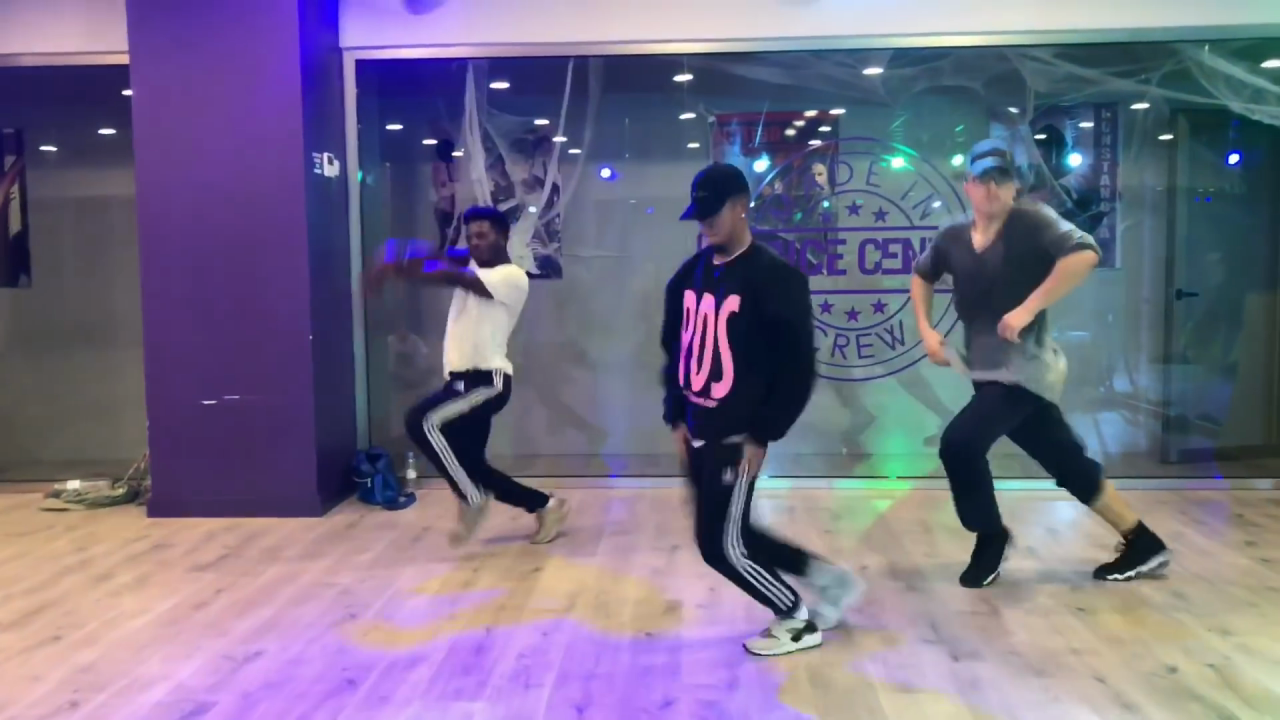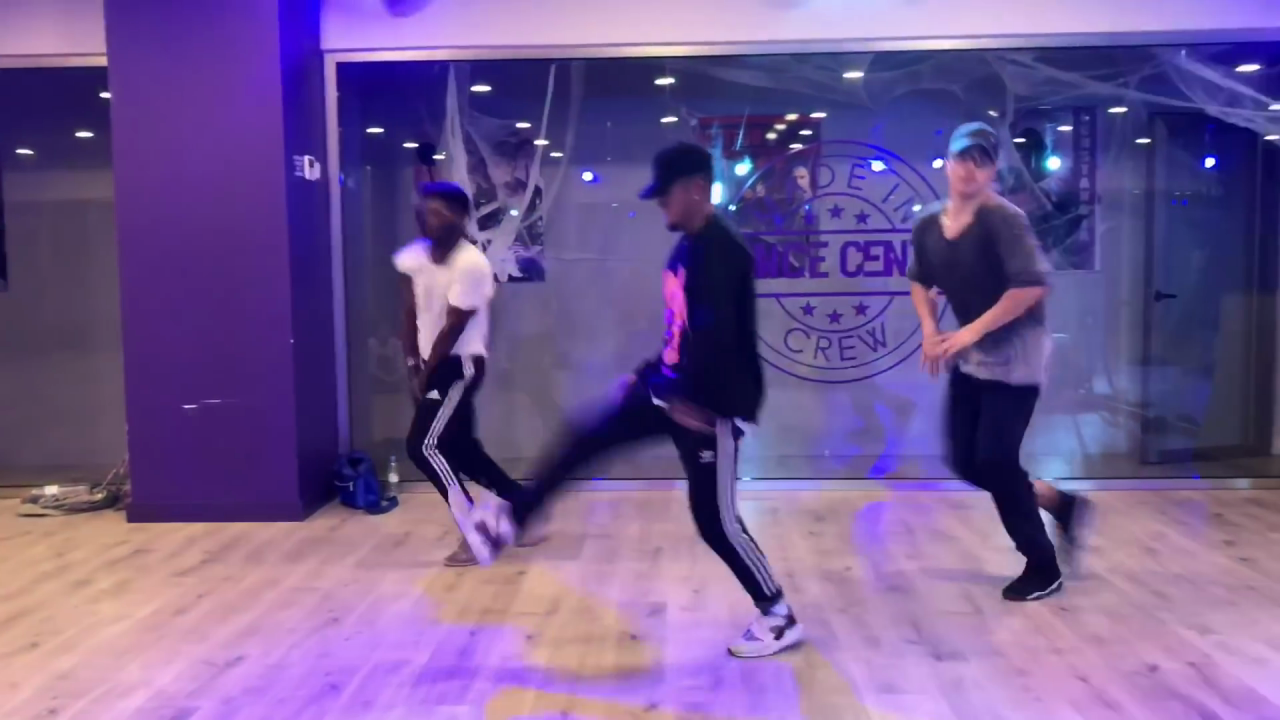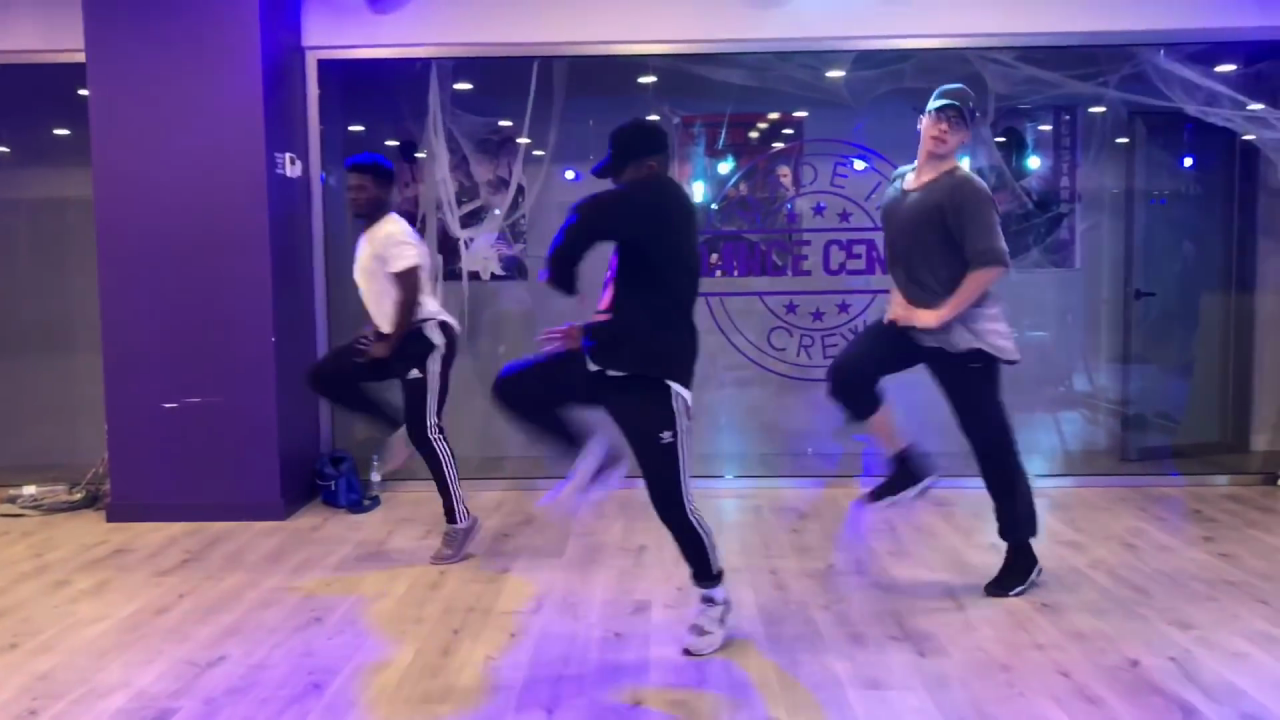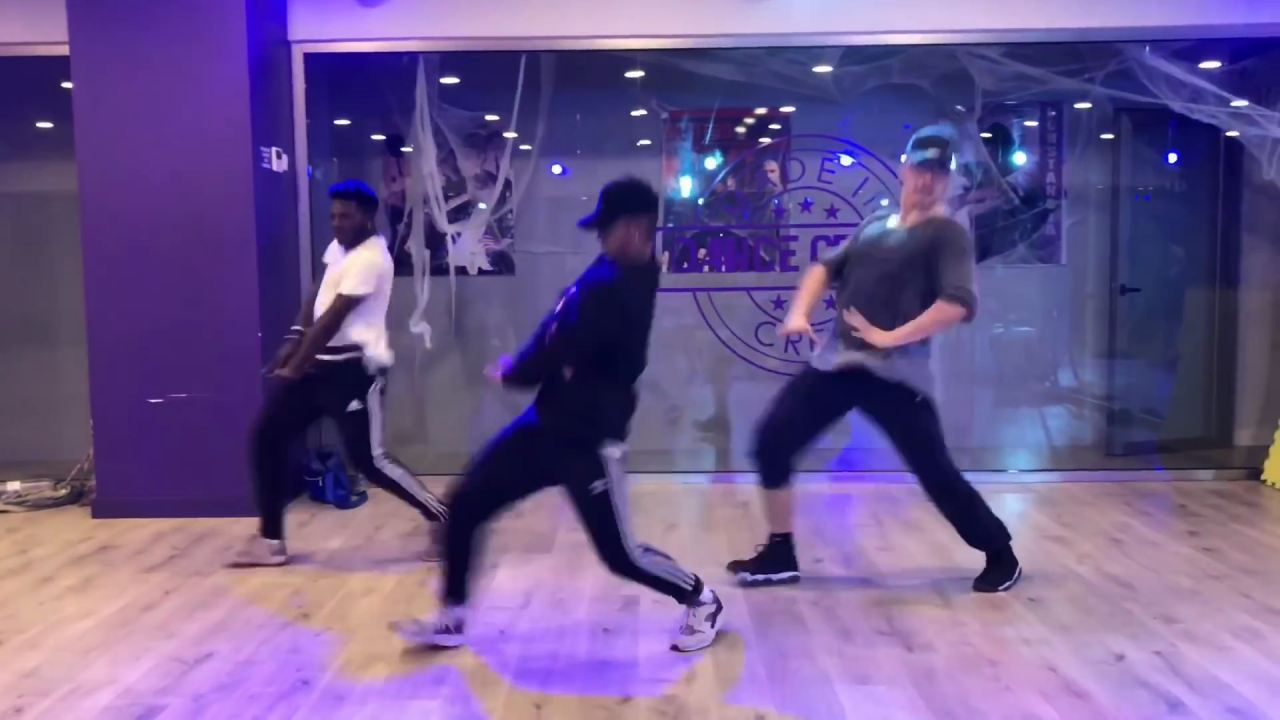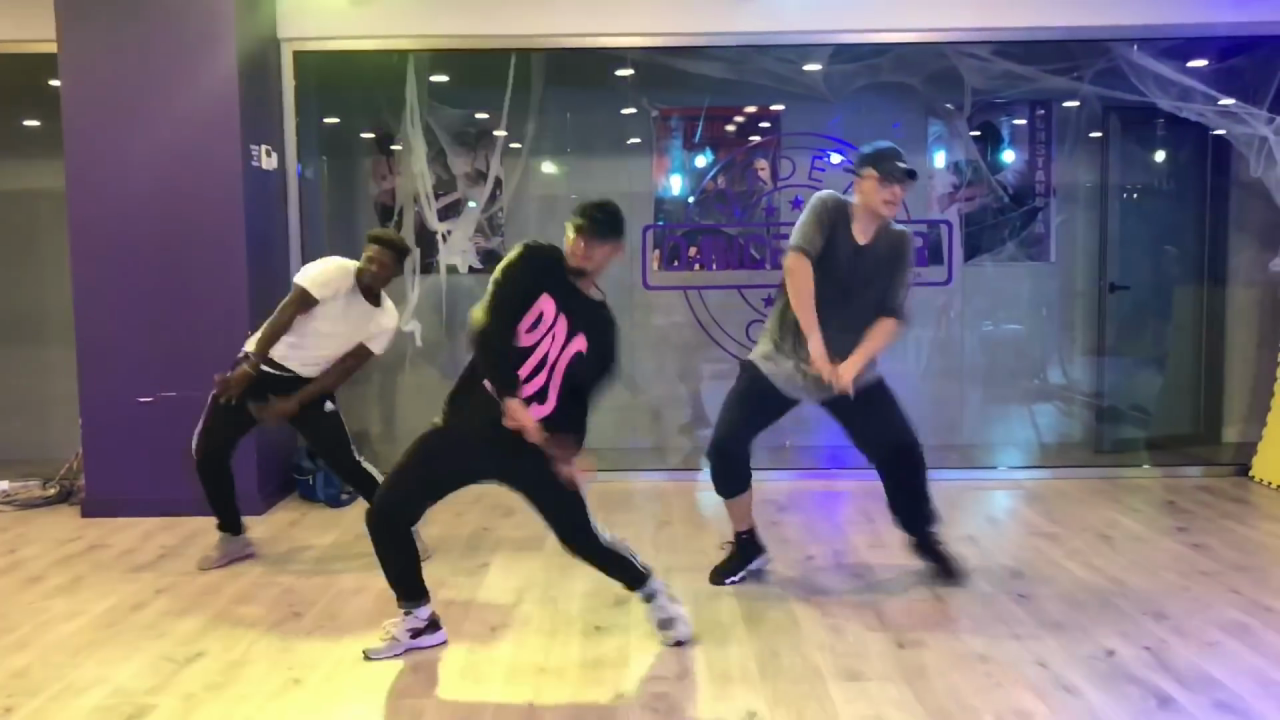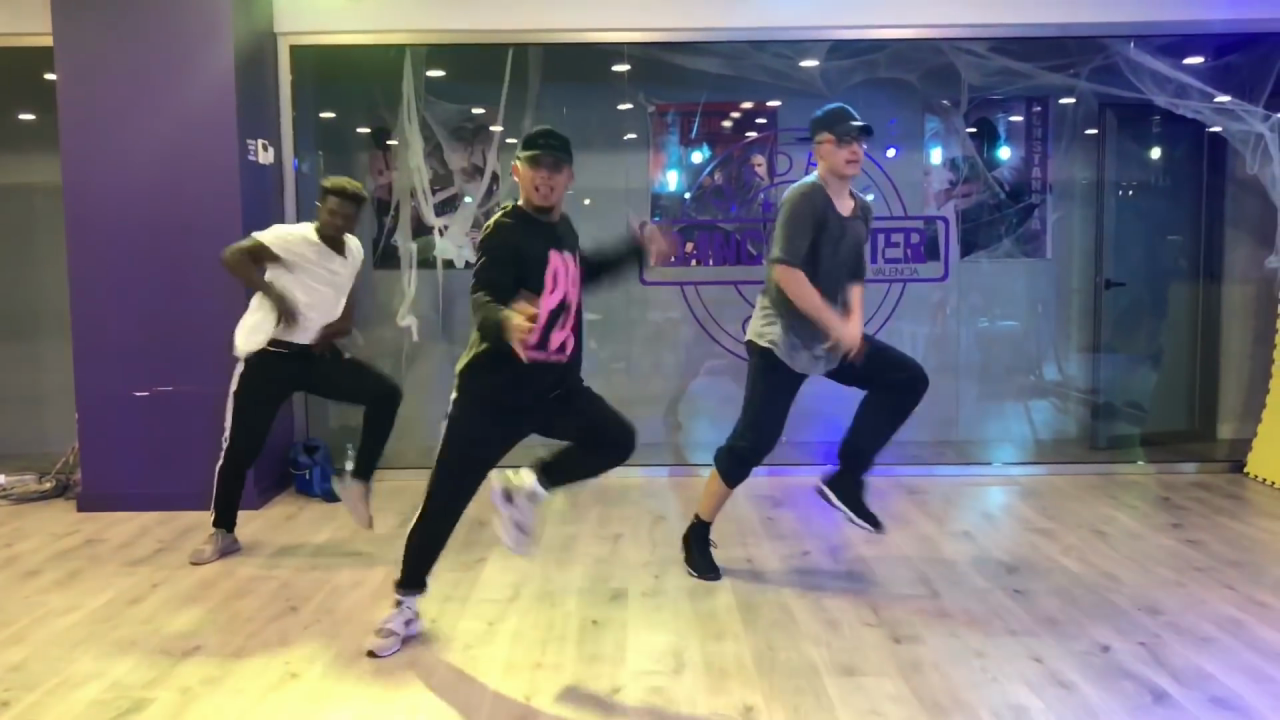
dt=0.2s
person 1, frame 1
left shoulder: (775, 277)
right shoulder: (690, 275)
left elbow: (797, 367)
right elbow: (674, 349)
left wrist: (765, 437)
right wrist: (675, 417)
left hip: (739, 431)
right hip: (700, 425)
left knee: (721, 543)
right knee: (728, 530)
left ankle: (796, 619)
right ankle: (826, 580)
person 1, frame 2
left shoulder: (719, 251)
right shoulder: (691, 247)
left elbow: (719, 334)
left wrist: (697, 399)
right wrist: (666, 382)
left hip: (709, 405)
right hip: (663, 388)
left knee: (716, 523)
right knee: (581, 441)
left ankle: (777, 617)
right ankle: (504, 524)
person 1, frame 3
left shoulder: (656, 203)
right shoulder: (663, 210)
left elbow: (590, 215)
left wrist: (561, 274)
right wrist: (587, 329)
left hip: (651, 374)
right hip: (607, 358)
left knee: (671, 502)
right knee: (511, 387)
left ankle: (713, 599)
right ankle: (586, 451)
person 1, frame 4
left shoulder: (617, 288)
right shoulder: (620, 274)
left elbow: (555, 354)
left wrist: (513, 372)
right wrist: (531, 363)
left hip: (587, 438)
right hip: (548, 422)
left knee: (620, 553)
right knee: (463, 507)
left ankle: (700, 602)
right ankle: (451, 619)
person 1, frame 5
left shoulder: (600, 326)
right shoulder: (534, 264)
left elbow: (576, 398)
right elbow: (491, 326)
left wrist: (569, 449)
right wrist: (510, 399)
left hip: (534, 442)
right hip: (468, 424)
left knee: (583, 540)
right knee: (386, 515)
left ankle: (654, 593)
right ankle: (419, 620)
person 1, frame 6
left shoulder: (564, 231)
right shoulder: (508, 233)
right elbow: (485, 301)
left wrist: (635, 248)
right wrist: (508, 321)
left hip: (558, 386)
right hip: (490, 390)
left knee: (615, 439)
right knee: (442, 507)
left ankle: (523, 488)
right ankle: (406, 607)
person 2, frame 1
left shoulder: (1030, 221)
right shoulder: (953, 238)
left elbow: (1084, 253)
right elbow: (922, 276)
left wrist: (1028, 308)
right wrist: (926, 328)
left hip: (1022, 370)
right hip: (989, 368)
left knee: (958, 444)
right knee: (1067, 465)
left ankle: (990, 541)
right ankle: (1142, 545)
person 2, frame 2
left shoulder: (1001, 217)
right shoulder: (927, 225)
left elbow: (1031, 285)
right elbow: (922, 282)
left wrist: (971, 330)
right wrist: (929, 331)
left hip: (1013, 357)
right hip: (968, 357)
left knee: (994, 460)
right knee: (966, 459)
left ankle: (1043, 564)
right ankle: (1061, 505)
person 2, frame 3
left shoulder: (966, 189)
right shoulder: (900, 182)
left elbow: (991, 263)
left wrist: (941, 313)
right wrist: (899, 299)
left hip: (963, 329)
right hip: (910, 319)
left knee: (990, 440)
right knee: (845, 376)
left ankle: (1021, 553)
right ankle: (907, 464)
person 2, frame 4
left shoulder: (948, 232)
right shoulder: (876, 224)
left elbow: (958, 304)
right elbow: (826, 267)
left wrist: (892, 337)
right wrist: (799, 311)
left hip: (896, 367)
right hip: (837, 358)
left knee: (934, 470)
right knee: (772, 440)
left ankle: (999, 553)
right ankle: (779, 554)
person 2, frame 5
left shoulder: (899, 243)
right shoulder: (827, 209)
left elbow: (891, 316)
right elbow: (797, 259)
left wrist: (854, 364)
right wrist: (814, 341)
left hip: (849, 370)
right hip: (782, 358)
left knee: (900, 452)
right knee: (726, 446)
left ankle: (925, 539)
right ankle: (746, 546)
person 2, frame 6
left shoulder: (861, 209)
right shoulder: (805, 196)
left elbow: (852, 276)
right elbow: (784, 270)
left wrist: (855, 323)
right wrist: (833, 321)
left hip: (833, 336)
right hip: (781, 336)
left knee: (908, 378)
right knee: (753, 438)
left ankle: (845, 480)
right ankle: (698, 534)
person 3, frame 1
left shoulder: (512, 277)
right shoulder: (470, 263)
left elbow: (453, 277)
right elbow: (438, 263)
left wrist: (403, 271)
right wrist: (398, 265)
left hip: (487, 378)
right hip: (461, 378)
left knee: (422, 422)
right knee: (471, 466)
left ankle: (471, 498)
right ankle: (545, 507)
person 3, frame 2
left shoulder: (473, 266)
right shoulder: (417, 252)
left elbow: (452, 327)
right elbow: (413, 306)
left wrist: (424, 373)
right wrist: (413, 362)
left hip: (459, 365)
right hip: (431, 364)
left knee: (423, 447)
right knee: (460, 452)
person 3, frame 3
left shoulder: (394, 234)
right shoulder: (368, 235)
left elbow: (410, 295)
left wrist: (389, 344)
right wrist: (376, 337)
left hip: (425, 336)
right hip: (389, 338)
left knee: (423, 429)
right knee: (323, 375)
left ankle: (459, 523)
right ankle: (396, 428)
person 3, frame 4
left shoulder: (372, 259)
right shoulder: (340, 247)
left elbow: (334, 317)
left wrist: (297, 363)
right wrist: (294, 342)
left hip: (356, 367)
right hip: (320, 362)
left knee: (370, 459)
right knee: (265, 439)
left ankle: (443, 520)
right ankle: (269, 541)
person 3, frame 5
left shoulder: (385, 317)
right shoulder: (332, 271)
left elbow: (343, 369)
right elbow: (284, 316)
left wrist: (295, 402)
right wrist: (248, 367)
left hip: (311, 385)
right hip: (263, 370)
left knee: (346, 462)
right knee: (208, 451)
right ankle: (233, 537)
person 3, frame 6
left shoulder: (355, 250)
right shoulder: (292, 237)
right elbow: (233, 257)
left wrist: (340, 323)
right wrist: (273, 295)
left hip: (316, 352)
right hip: (267, 352)
left knee: (386, 394)
right knee: (239, 448)
left ankle: (357, 483)
right ankle: (222, 533)
